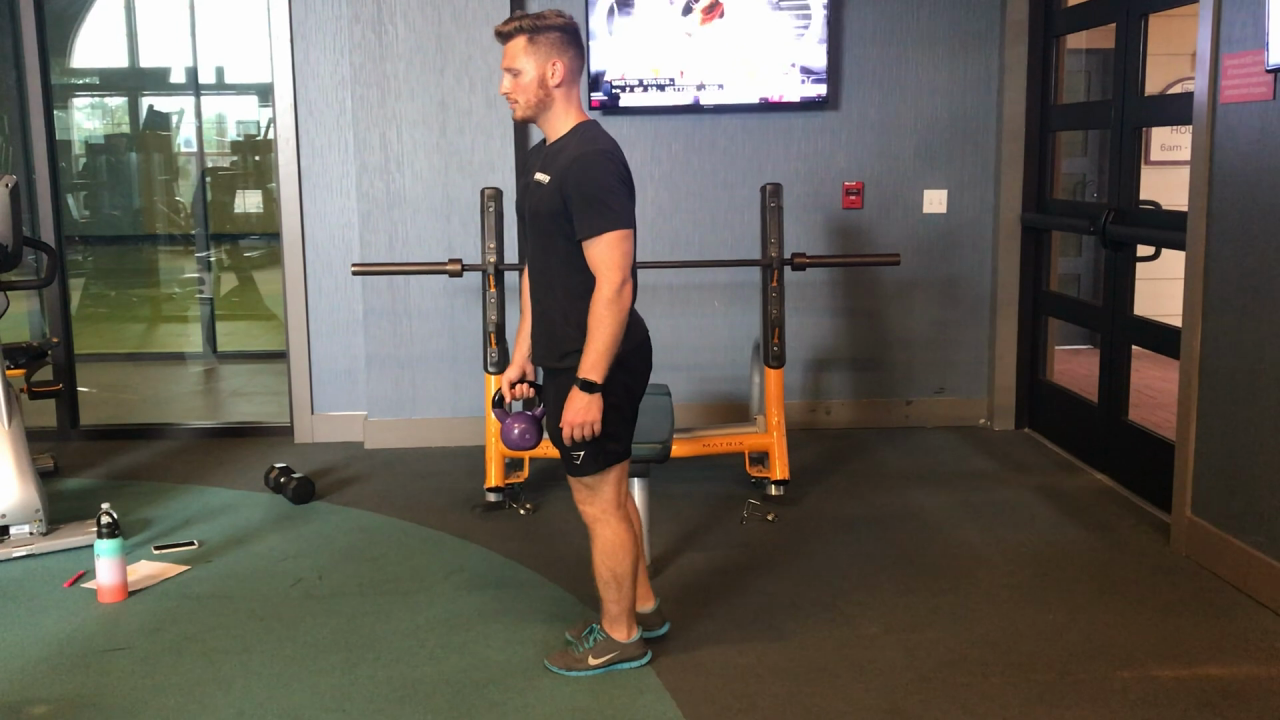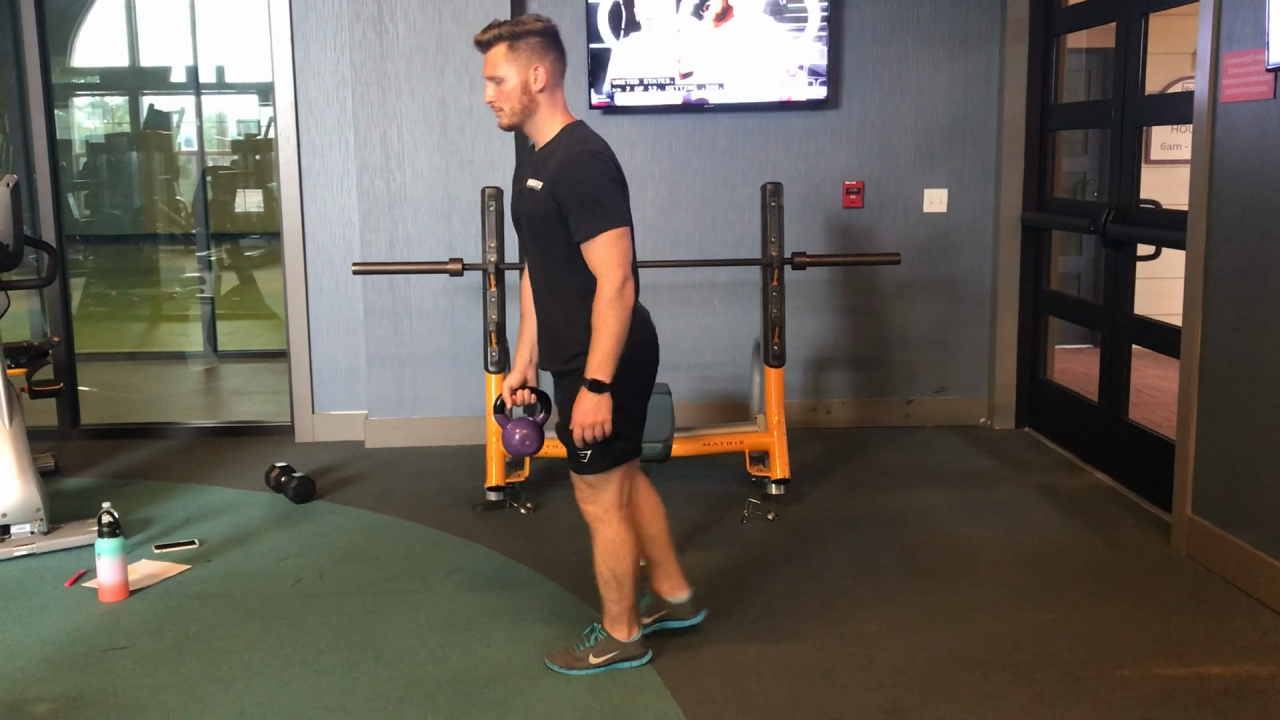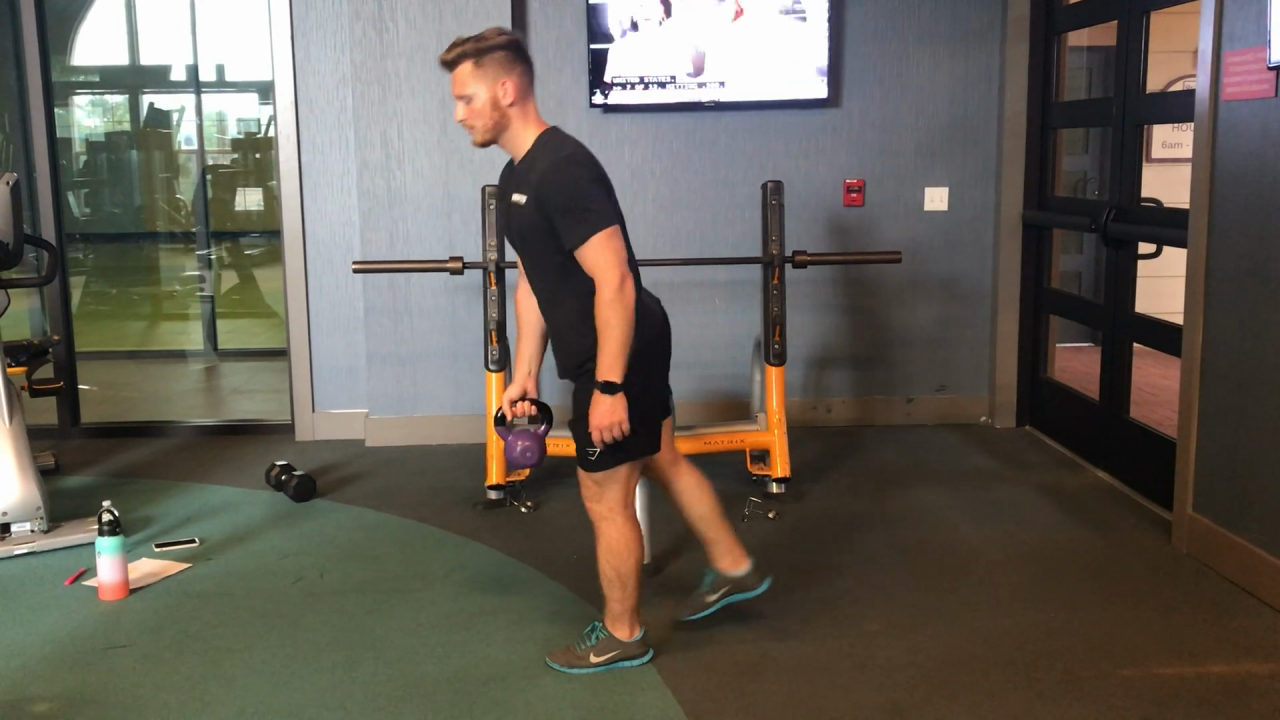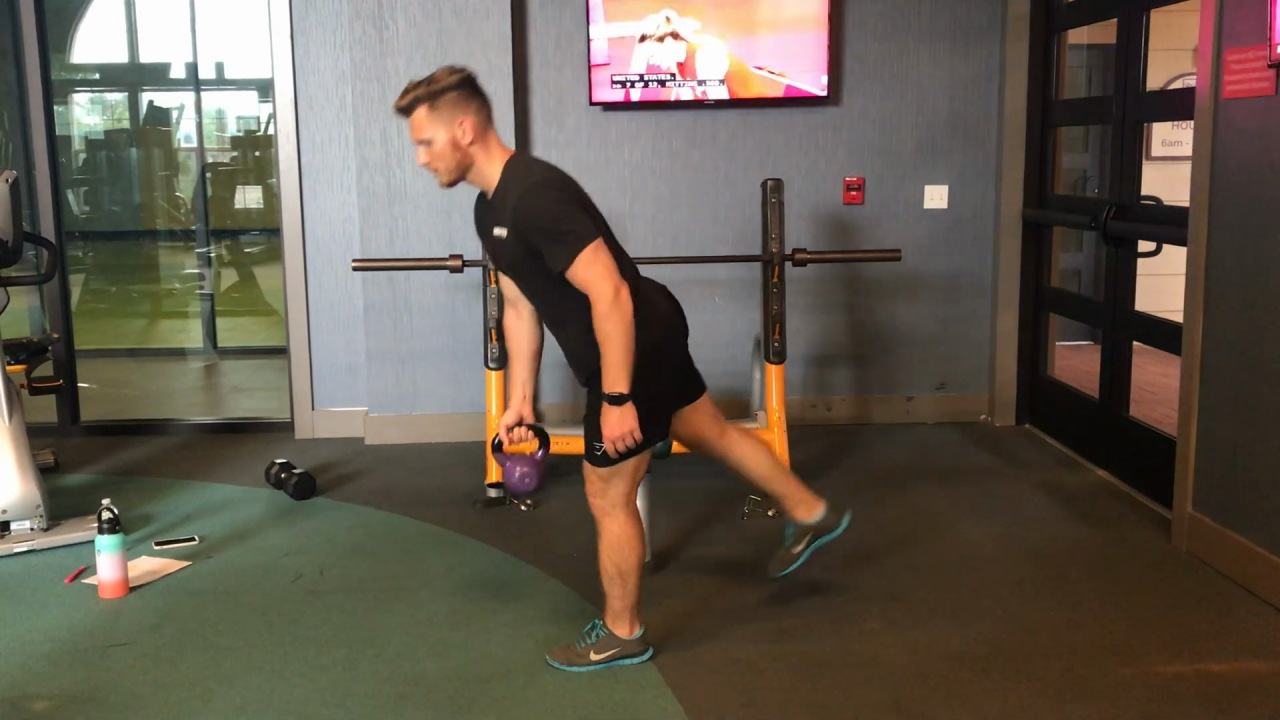
dt=0.2s
person 1, frame 1
left shoulder: (592, 160)
right shoulder: (543, 157)
left elbow: (615, 285)
left wrist: (589, 384)
right wrist: (523, 352)
left hip: (596, 364)
right hip: (568, 359)
left knee: (598, 500)
right knee: (606, 492)
left ankle: (621, 639)
right ankle: (639, 605)
person 1, frame 2
left shoulder: (583, 161)
right shoulder: (535, 161)
left elbow: (616, 284)
left wrist: (596, 385)
right wrist: (525, 359)
left hip: (604, 363)
right hip: (578, 358)
left knee: (601, 499)
right knee: (622, 482)
left ankle: (620, 638)
right ankle: (672, 594)
person 1, frame 3
left shoulder: (561, 169)
right shoulder: (517, 175)
left elbow: (614, 282)
right elbow: (531, 282)
left wrist: (608, 387)
right wrist: (524, 374)
left hip: (618, 358)
right hip: (609, 354)
left knee: (606, 497)
right knee: (662, 460)
left ankle: (622, 637)
right ankle: (734, 567)
person 1, frame 4
left shoulder: (535, 196)
right shoulder: (491, 206)
left elbow: (609, 295)
right elbow: (520, 307)
left wrist: (615, 399)
right wrist: (519, 401)
left hip: (635, 347)
right hip: (643, 338)
left knee: (608, 493)
right knee: (710, 433)
left ankle: (621, 635)
right ankle: (811, 513)
